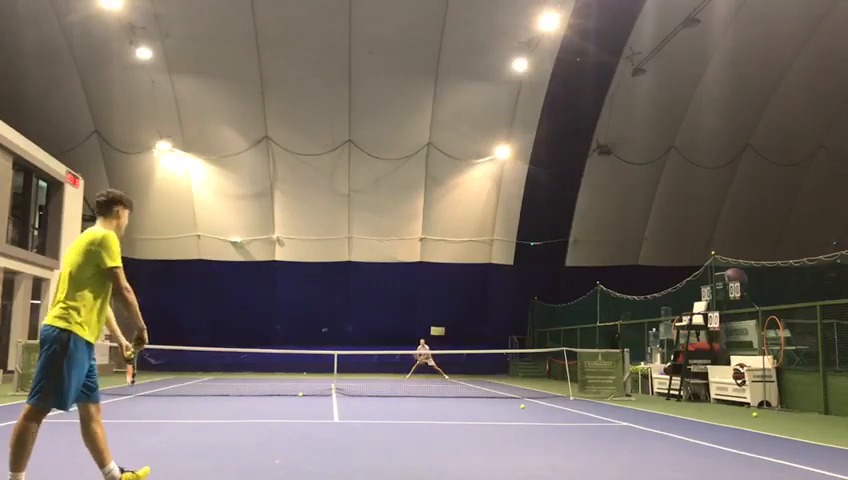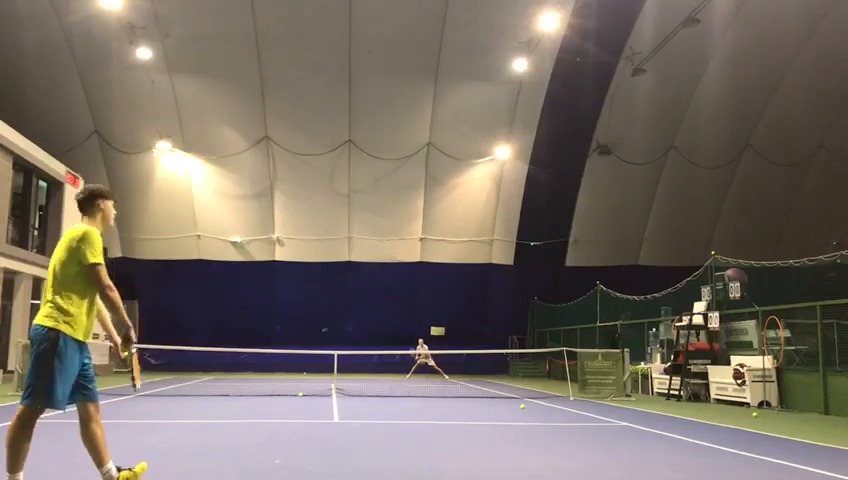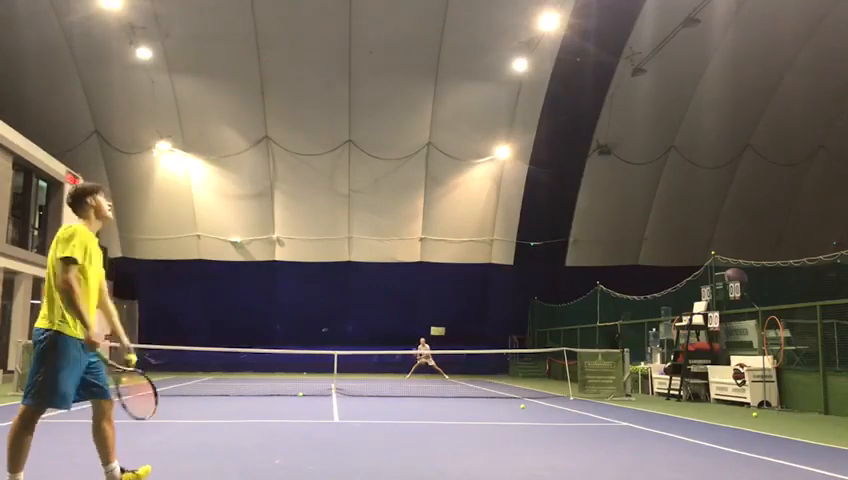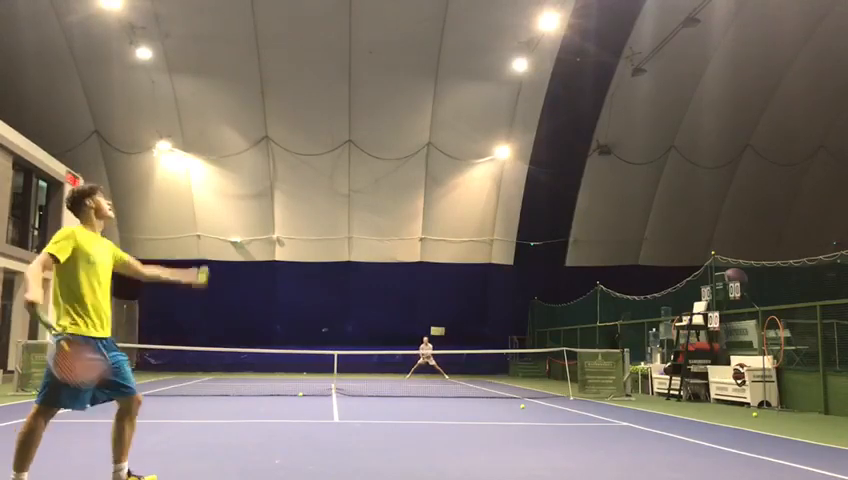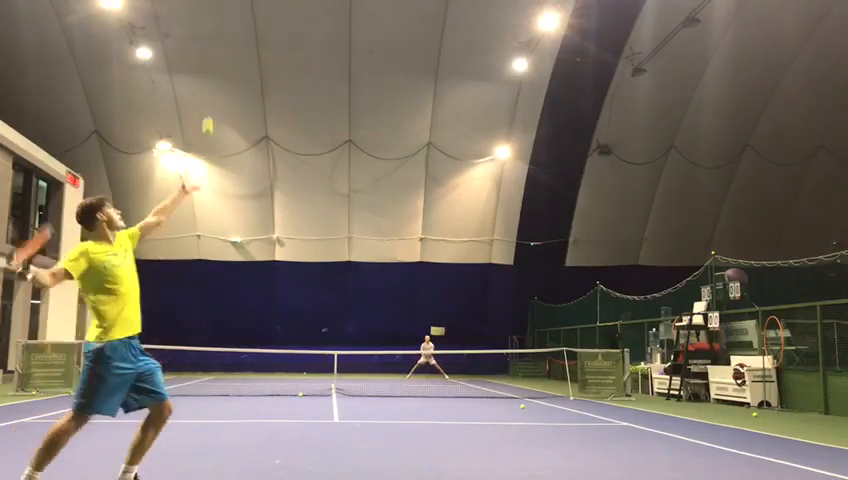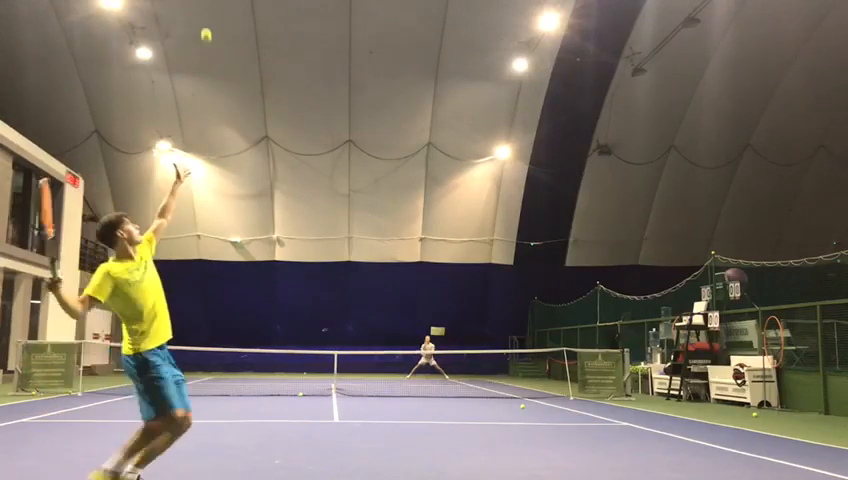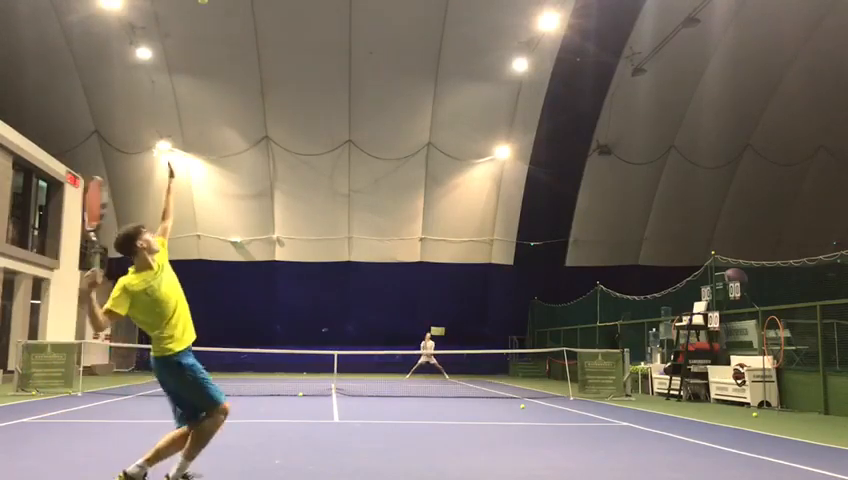
dt=0.2s
person 1, frame 1
left shoulder: (91, 239)
right shoulder: (105, 238)
right elbow: (123, 289)
left wrist: (119, 338)
right wrist: (141, 327)
left hip: (80, 337)
right hip: (67, 333)
left knee: (91, 410)
right knee: (38, 408)
person 1, frame 2
left shoulder: (84, 236)
right shoulder: (86, 234)
left elbow: (94, 298)
right elbow: (105, 287)
left wrist: (114, 337)
right wrist: (128, 325)
left hip: (74, 337)
right hip: (57, 333)
left knee: (90, 409)
right knee: (32, 408)
person 1, frame 3
left shoulder: (92, 243)
right shoulder: (73, 233)
left elbow: (103, 297)
right elbow: (67, 282)
left wrist: (122, 336)
right wrist: (88, 327)
left hip: (81, 338)
right hip: (59, 334)
left knee: (104, 404)
right knee: (33, 408)
person 1, frame 4
left shoulder: (105, 246)
right shoulder: (70, 235)
left elbow: (141, 270)
right elbow: (37, 266)
left wrist: (181, 276)
right wrist: (33, 290)
left hip: (103, 339)
right hip: (76, 337)
left knee: (132, 401)
right knee: (45, 409)
person 1, frame 5
left shoulder: (124, 242)
right shoulder: (88, 252)
left elbow: (154, 218)
right elbow: (50, 278)
left wrist: (181, 194)
right wrist: (28, 271)
left hip: (132, 346)
right hip: (108, 347)
left knee: (162, 408)
right knee: (79, 417)
person 1, frame 6
left shoulder: (143, 252)
right shoulder: (109, 272)
left elbow: (163, 218)
right elbow: (78, 311)
left wrist: (177, 184)
right wrist: (58, 292)
left hip: (160, 353)
right hip: (143, 356)
left knee: (181, 421)
right knee: (176, 416)
person 1, frame 7
left shoulder: (159, 260)
right shoulder: (128, 285)
left elbow: (166, 220)
right elbow: (100, 324)
left wrist: (170, 183)
right wrist: (89, 293)
left hip: (181, 354)
right hip: (172, 357)
left knee: (192, 426)
right knee: (219, 410)
